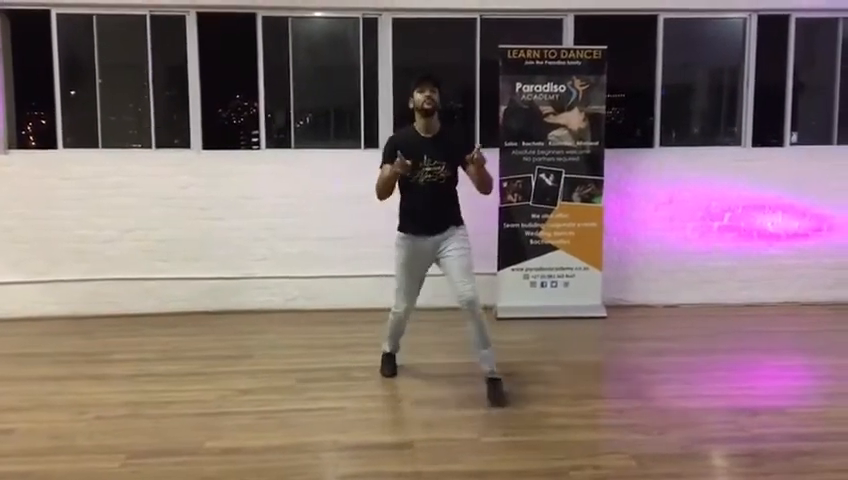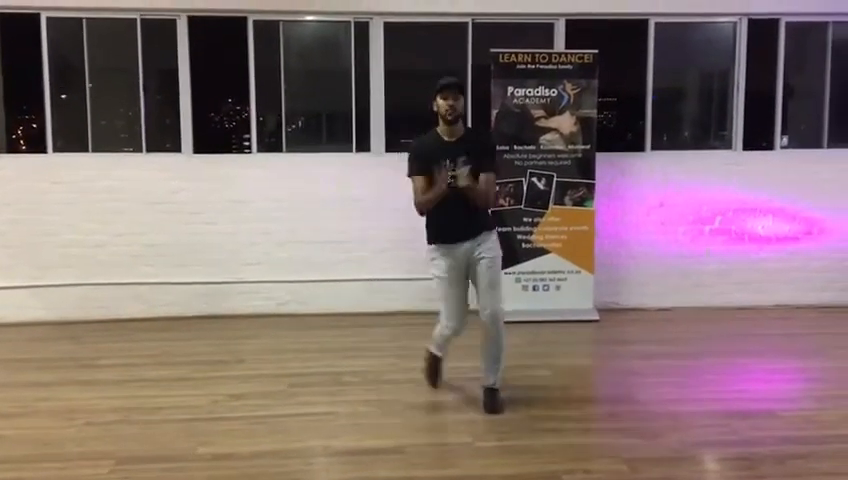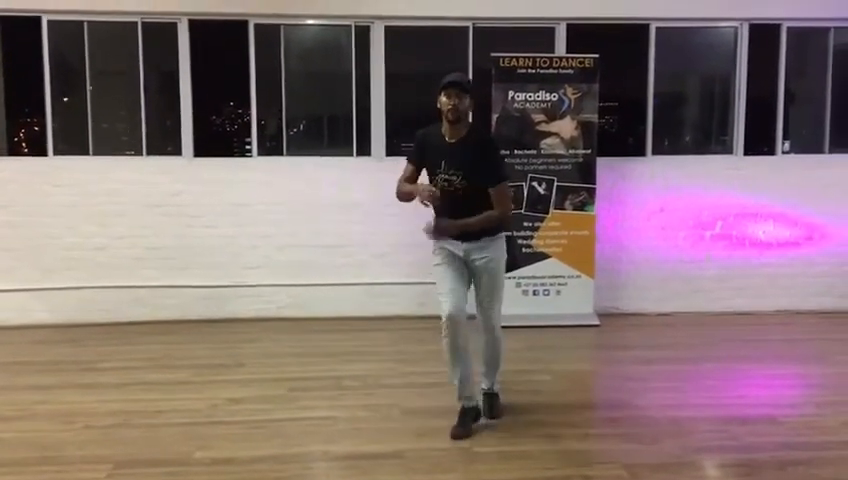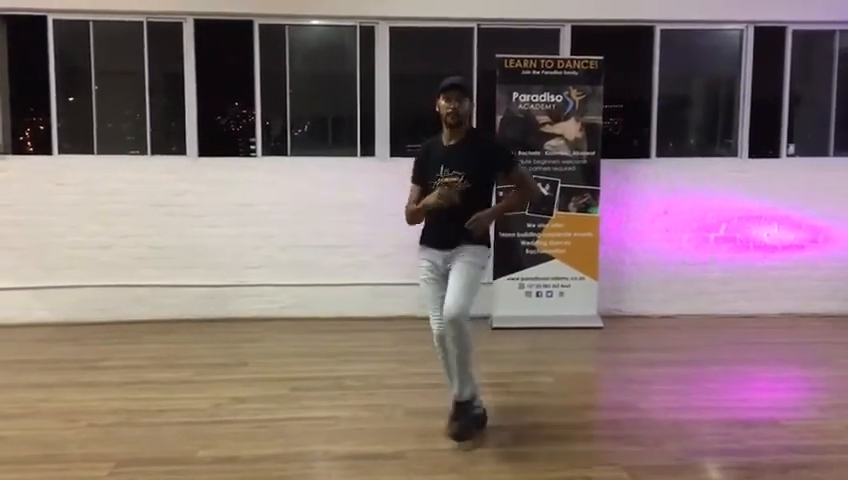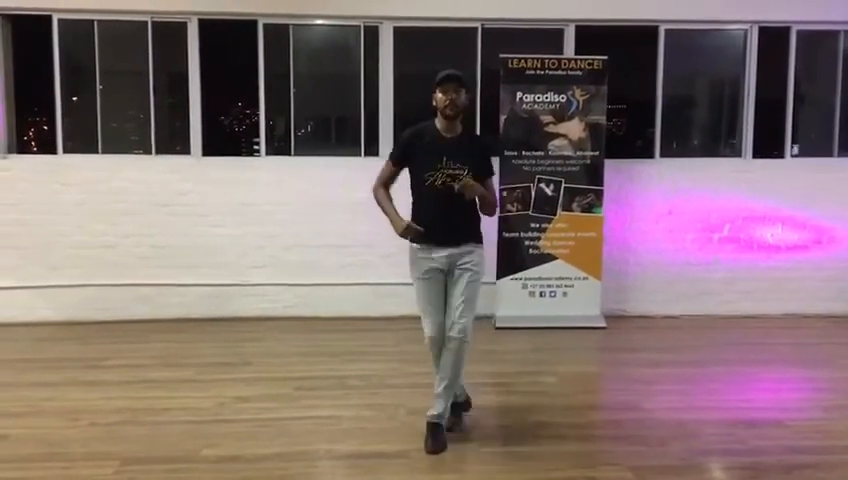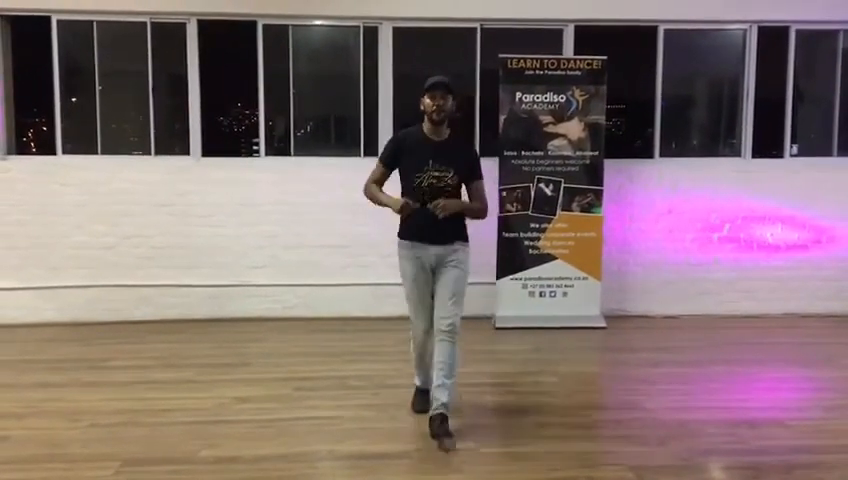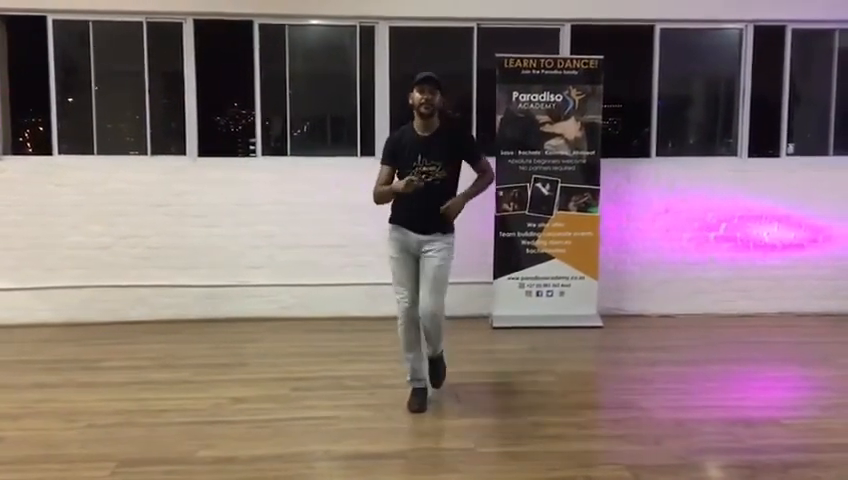
dt=0.3s
person 1, frame 1
left shoulder: (455, 140)
right shoulder: (399, 142)
left elbow: (485, 188)
right elbow: (381, 193)
left wrist: (479, 167)
right wrist: (393, 174)
left hip: (452, 233)
right hip: (413, 237)
left knee: (469, 299)
right knee: (403, 305)
left ankle: (491, 374)
right ankle: (389, 352)
person 1, frame 2
left shoulder: (481, 145)
right shoulder: (422, 147)
left elbow: (487, 201)
right elbow: (421, 206)
left wrist: (470, 186)
right wrist: (440, 189)
left hip: (483, 240)
right hip: (444, 246)
left knee: (492, 315)
right knee: (453, 323)
left ankle: (491, 384)
right ankle: (435, 352)
person 1, frame 3
left shoulder: (485, 146)
right shoulder: (425, 140)
left elbow: (503, 211)
right elbow: (400, 189)
left wrist: (458, 225)
right wrist: (420, 191)
left hip: (486, 243)
right hip: (447, 245)
left knee: (490, 323)
right knee: (451, 316)
left ankle: (490, 389)
right ankle: (468, 403)
person 1, frame 4
left shoulder: (487, 147)
right shoulder: (427, 152)
left elbow: (528, 187)
right elbow: (411, 216)
left wrist: (492, 212)
right wrist: (430, 201)
left hip: (470, 250)
right hip: (430, 253)
left knee: (455, 314)
right knee: (441, 333)
left ankle: (462, 398)
right ankle: (474, 409)
person 1, frame 5
left shoulder: (478, 147)
right shoulder: (415, 138)
left elbow: (492, 208)
right elbow: (380, 185)
left wrist: (479, 191)
right wrist: (395, 220)
left hip: (469, 251)
right hip: (425, 250)
left knee: (459, 332)
right knee: (435, 332)
left ankle: (437, 416)
right ankle: (456, 395)
person 1, frame 6
left shoulder: (465, 151)
right shoulder: (404, 142)
left elbow: (482, 209)
right elbow: (370, 185)
left wrist: (457, 205)
right wrist: (390, 201)
left hip: (454, 249)
right hip: (413, 247)
left knee: (447, 326)
right knee: (421, 327)
left ankle: (440, 412)
right ankle: (423, 385)
person 1, frame 7
left shoulder: (457, 138)
right shoulder: (398, 139)
left elbow: (487, 174)
right elbow: (378, 195)
left wrist: (464, 198)
right wrist: (398, 187)
left hip: (439, 237)
right hip: (401, 235)
left knee: (431, 310)
right knee: (406, 310)
left ankle: (434, 354)
right ankle: (417, 383)
